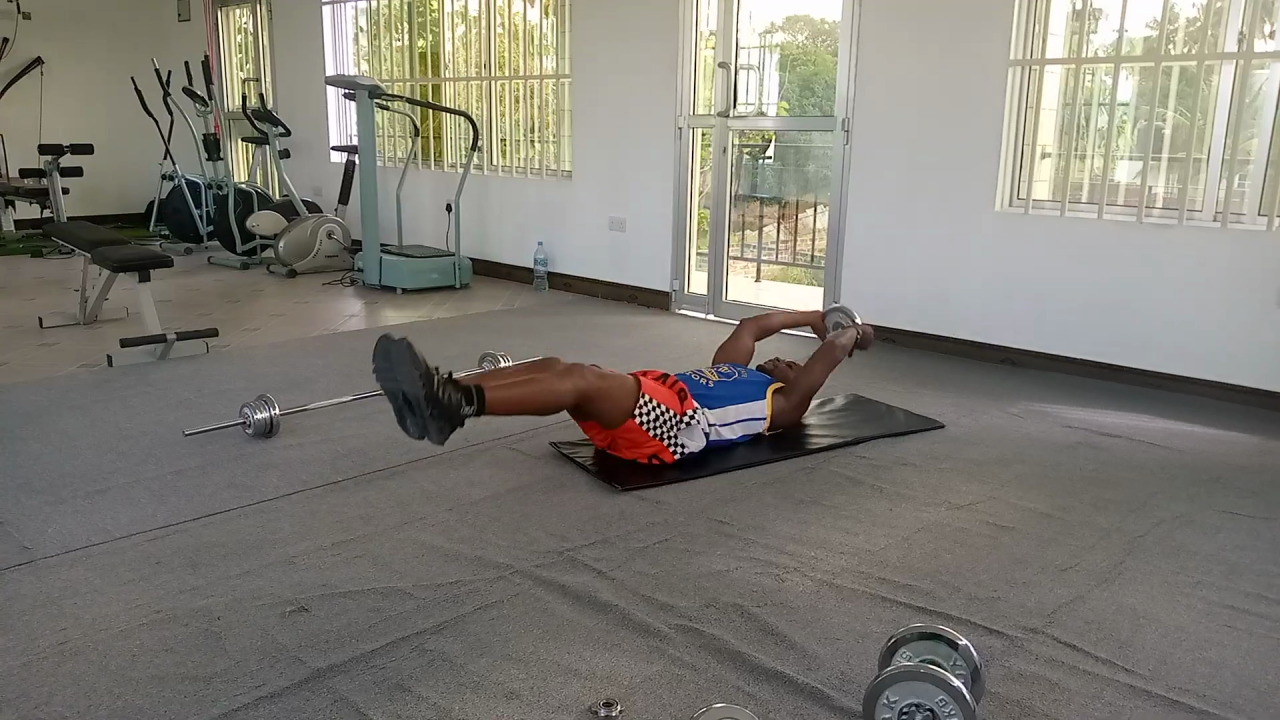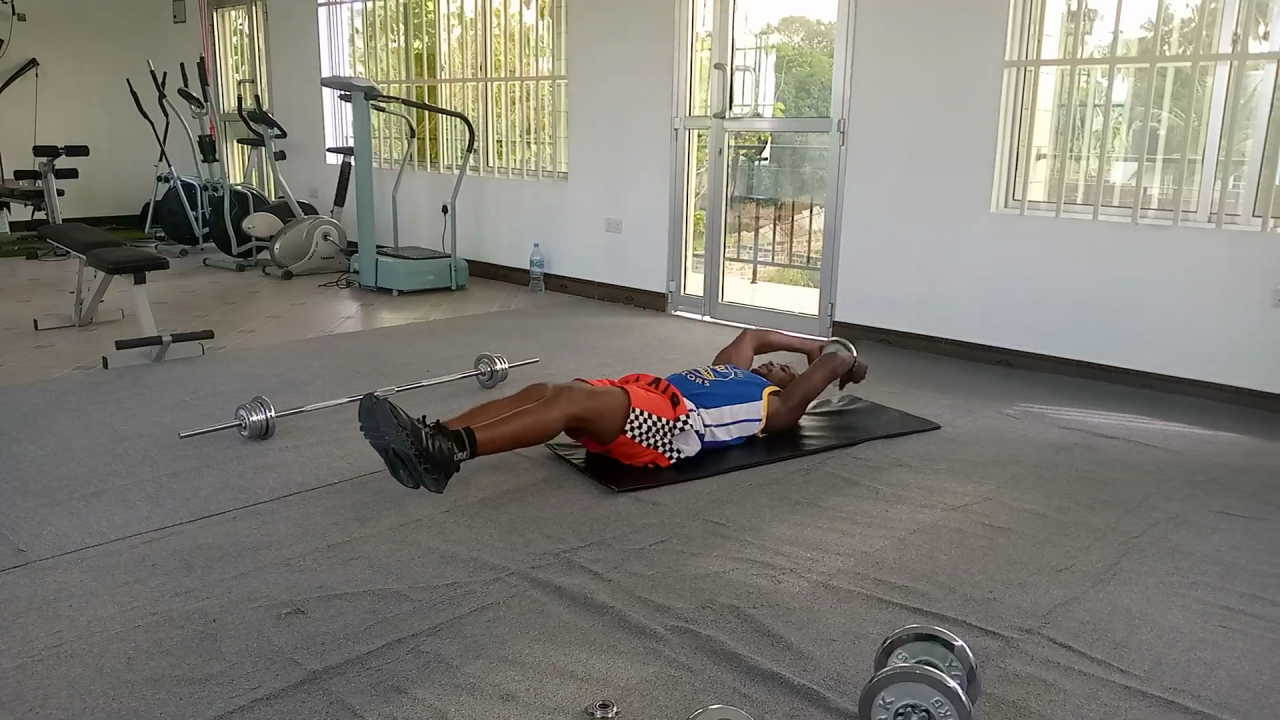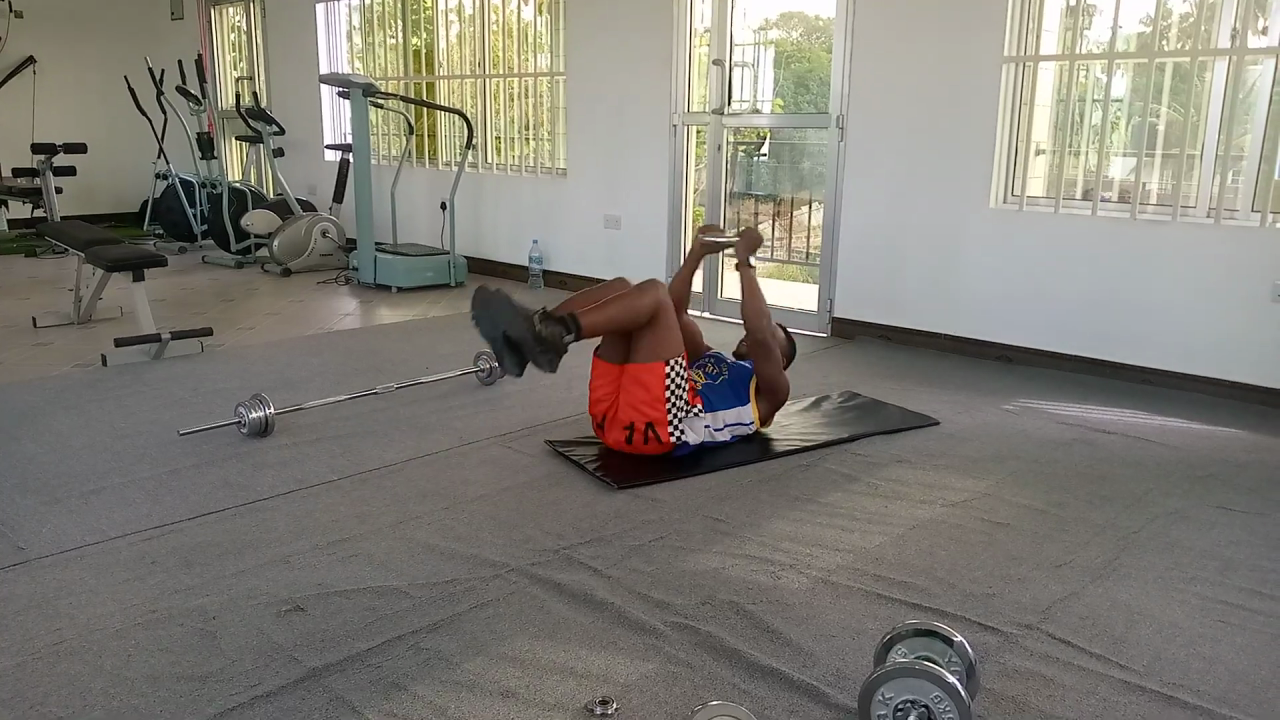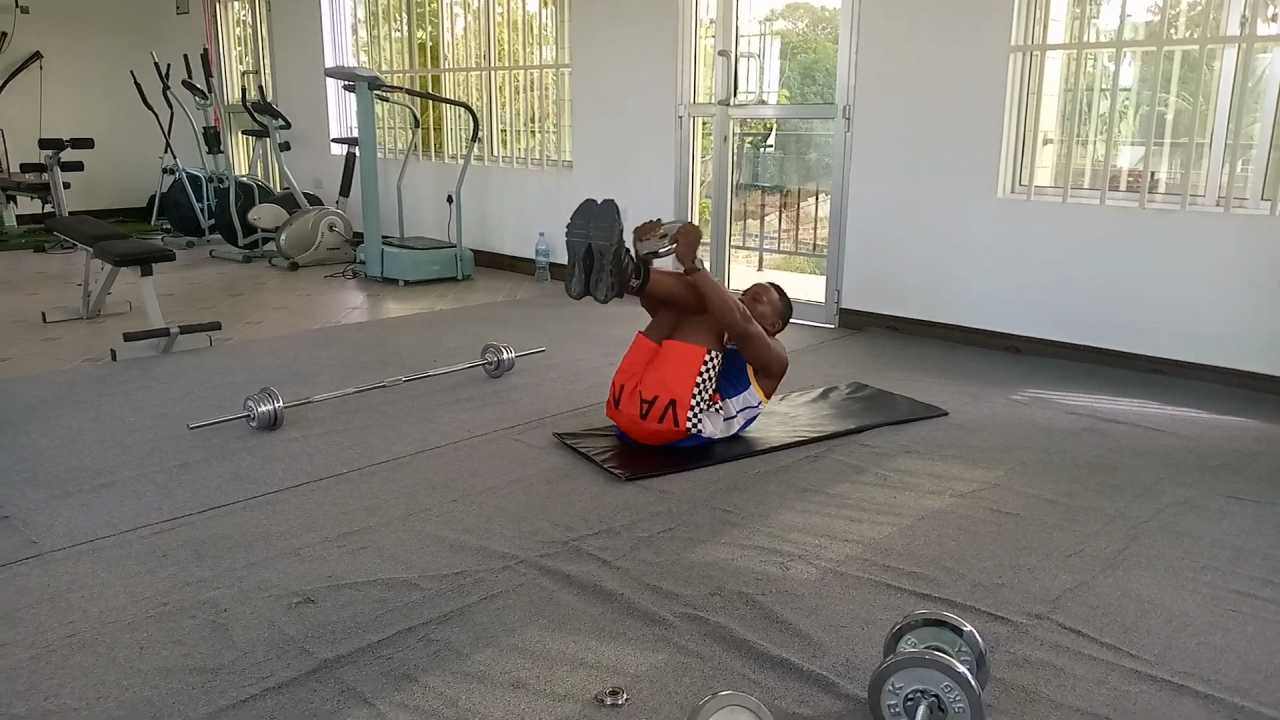
dt=0.4s
person 1, frame 1
left shoulder: (784, 404)
right shoulder: (734, 372)
left elbow: (829, 354)
right elbow: (750, 326)
left wrist: (850, 334)
right wrist: (811, 317)
left hip: (673, 427)
right hip: (651, 397)
left knee: (578, 379)
right knee: (555, 370)
left ankle: (453, 404)
right ankle: (443, 394)
person 1, frame 2
left shoulder: (776, 408)
right shoulder: (734, 374)
left elbow: (828, 366)
right elbow: (753, 335)
right wrist: (815, 345)
left hip: (669, 425)
right hip: (643, 392)
left knee: (571, 400)
right knee: (542, 393)
left ankle: (449, 450)
right ankle: (434, 437)
person 1, frame 3
left shoulder: (768, 389)
right shoulder: (707, 358)
left elbow: (760, 335)
right elbow: (677, 310)
left wrist: (745, 265)
right wrist: (697, 254)
left hip: (664, 426)
right hip: (614, 417)
left knee: (652, 293)
right knee: (620, 289)
left ankle: (553, 337)
right ankle: (538, 331)
person 1, frame 4
left shoulder: (771, 359)
right shoulder: (715, 342)
left elbow: (739, 322)
right elbow: (651, 299)
left wrist: (691, 263)
right wrist: (645, 255)
left hip: (673, 419)
right hip: (628, 404)
left knee: (709, 300)
left ankle: (621, 273)
right ankle: (604, 272)
